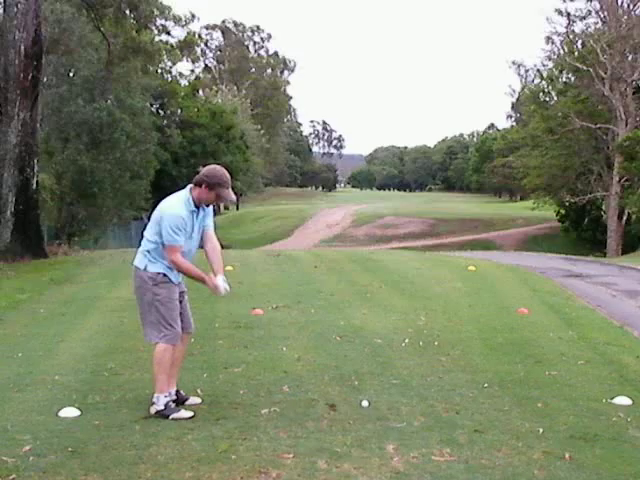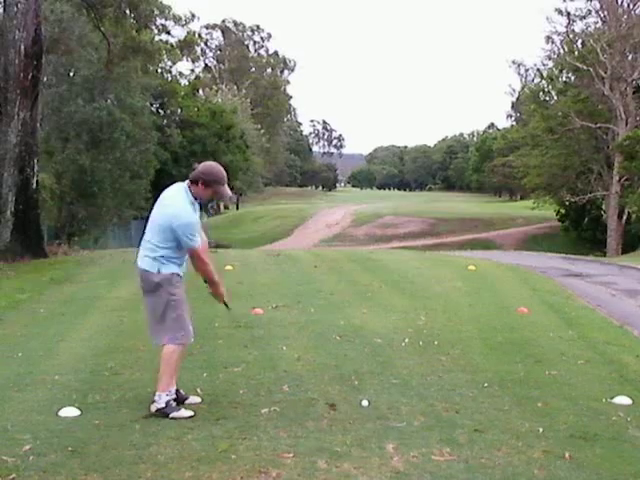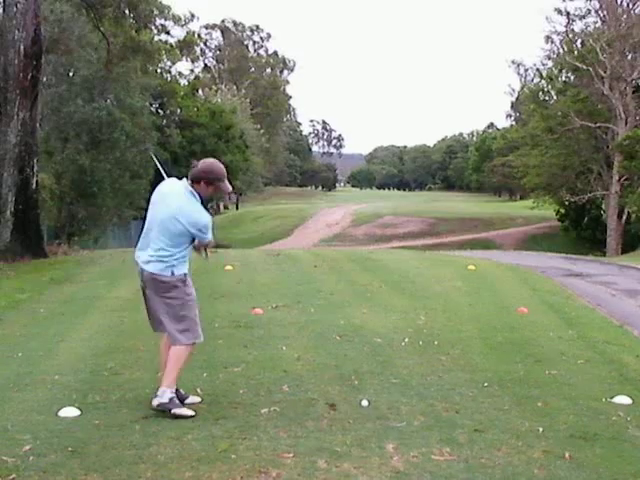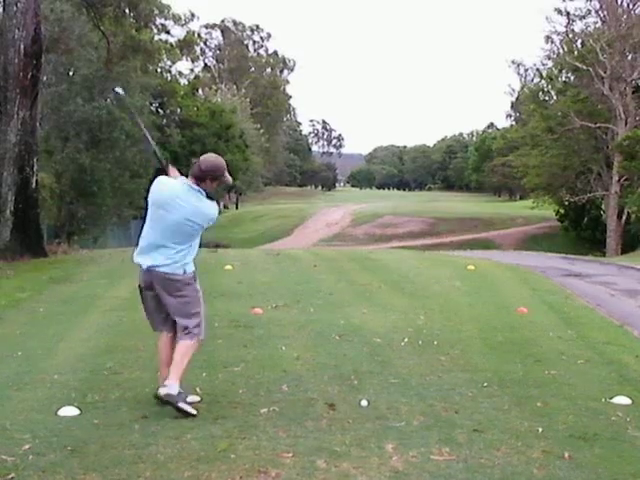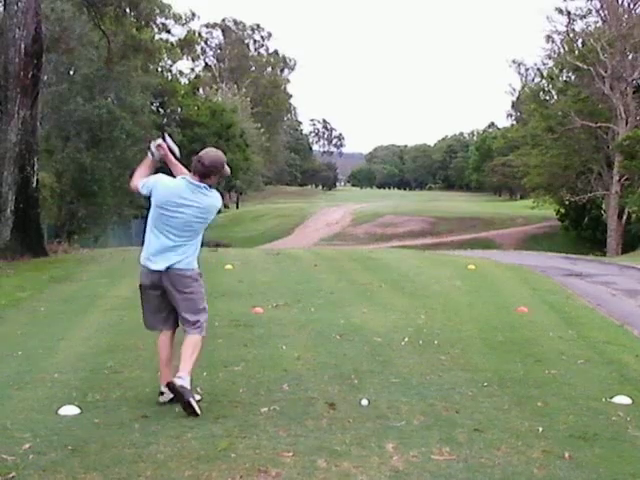
dt=0.1s
person 1, frame 1
left shoulder: (203, 207)
right shoulder: (176, 213)
left elbow: (210, 241)
right elbow: (175, 259)
left wrist: (219, 275)
right wrist: (207, 280)
left hip: (169, 276)
right hip: (154, 275)
left knee: (182, 332)
right knee: (167, 335)
left ankle: (170, 391)
right ankle: (160, 401)
person 1, frame 2
left shoulder: (179, 190)
right shoulder: (183, 213)
left elbow: (199, 236)
right elbow: (199, 257)
right wrist: (215, 285)
left hip: (164, 272)
right hip: (160, 275)
left knee: (180, 332)
right knee: (178, 335)
left ankle: (170, 390)
right ankle: (161, 399)
person 1, frame 3
left shoulder: (166, 186)
right shoulder: (200, 218)
right elbow: (206, 244)
right wrist: (204, 244)
left hip: (148, 268)
right hip: (169, 276)
left knee: (171, 331)
right knee: (186, 335)
left ankle: (170, 389)
right ankle: (164, 395)
person 1, frame 4
left shoulder: (160, 184)
right shoulder: (208, 210)
left wrist: (176, 177)
left hip: (147, 269)
right hip: (176, 275)
left knee: (168, 328)
right knee: (191, 331)
left ankle: (169, 385)
right ankle: (171, 387)
person 1, frame 5
left shoulder: (163, 185)
right shoulder: (213, 201)
left elbow: (135, 183)
left wrist: (155, 156)
right wrist: (171, 160)
left hip: (151, 268)
right hip: (183, 272)
left knee: (165, 328)
right knee: (195, 328)
left ankle: (167, 387)
right ankle: (182, 379)
